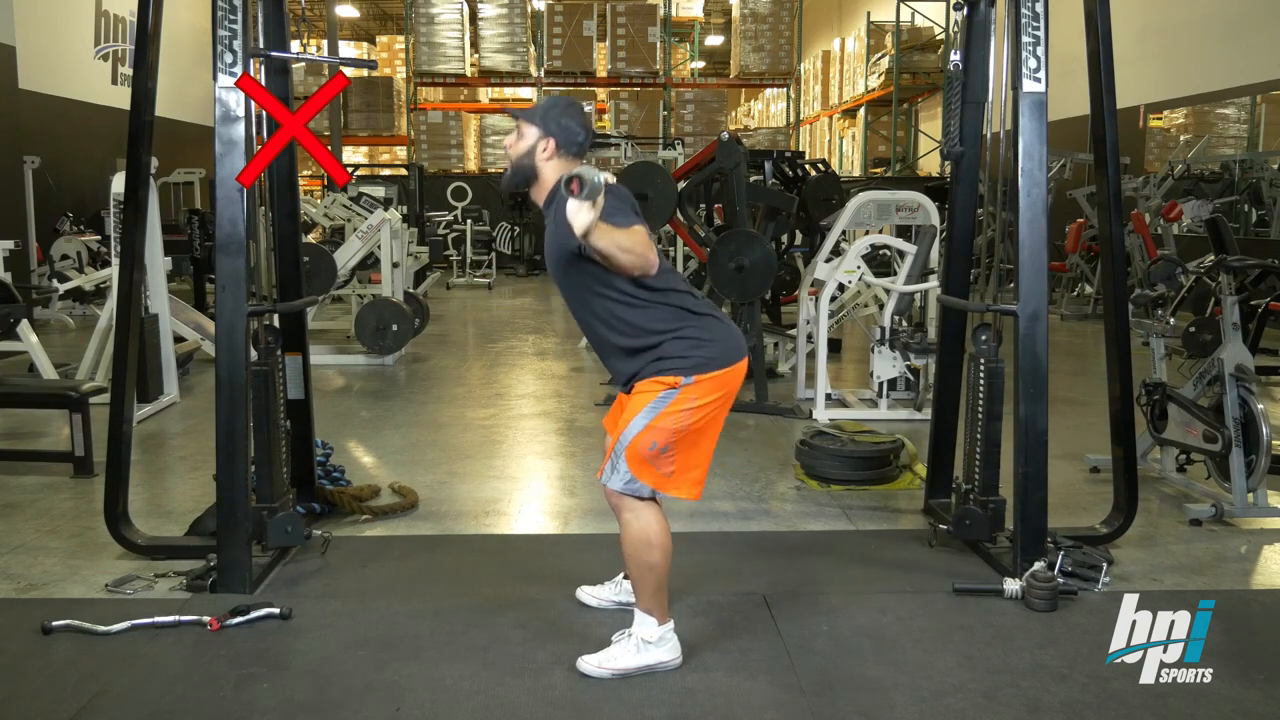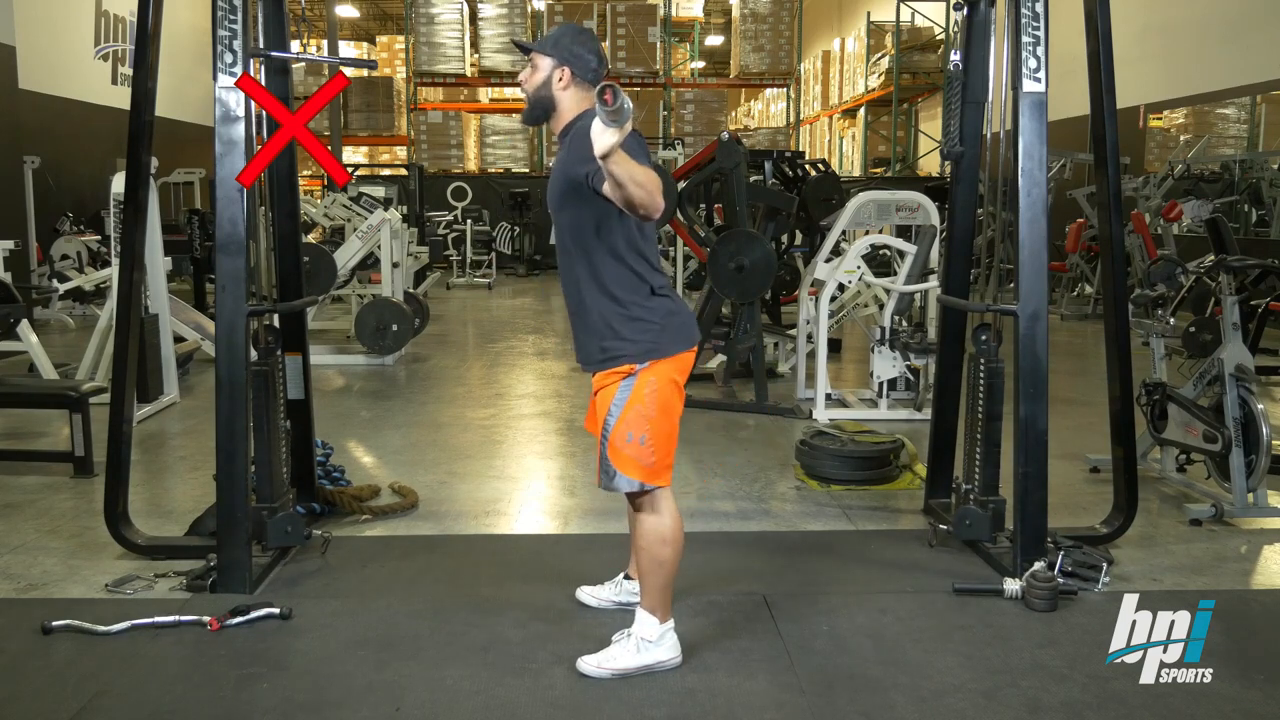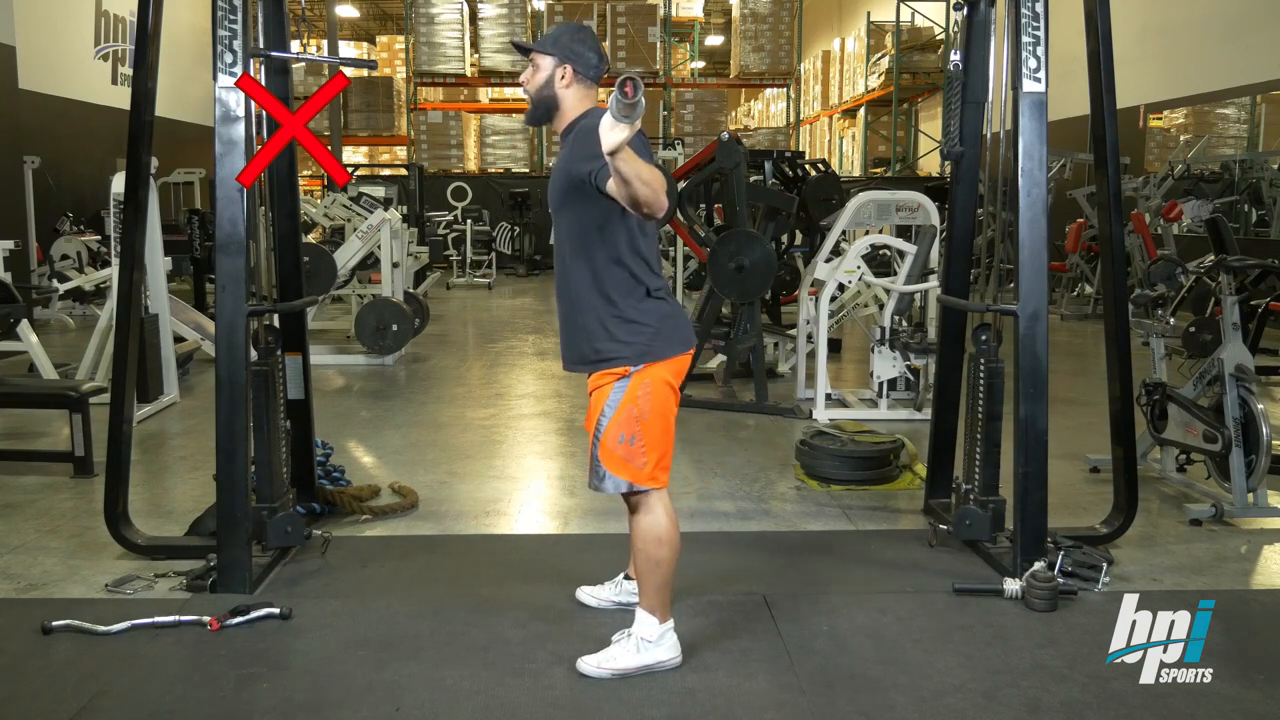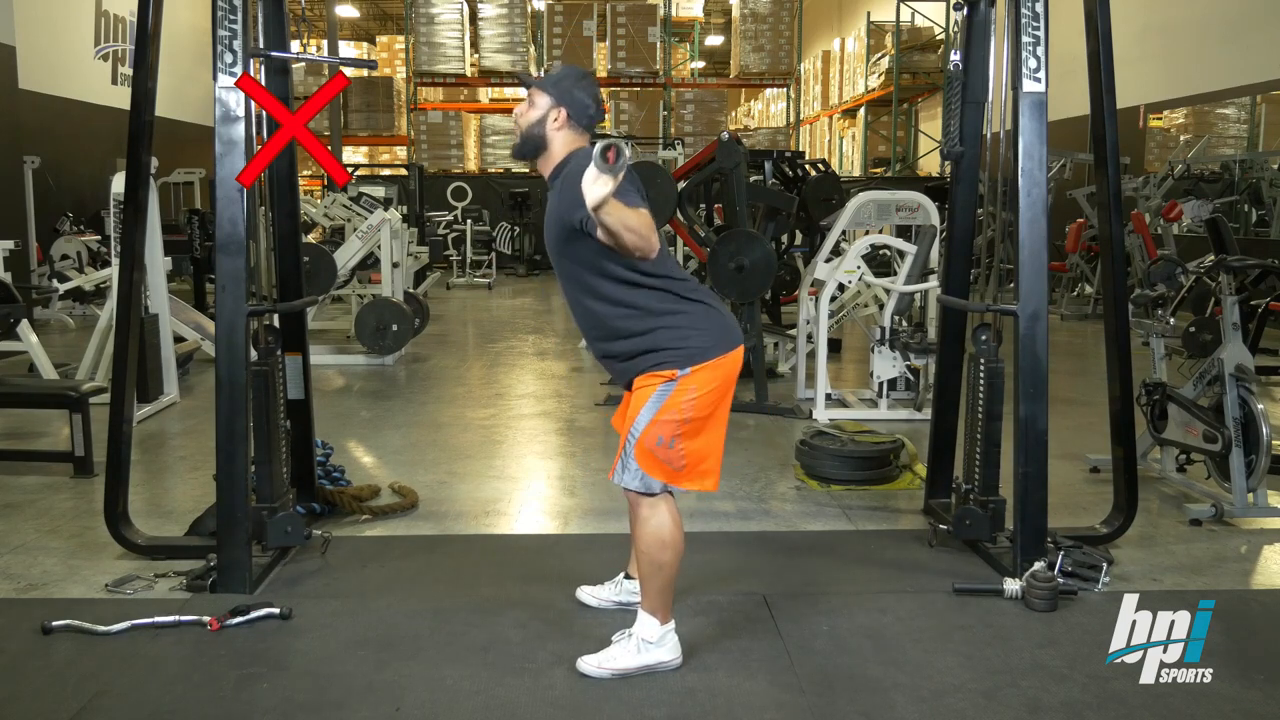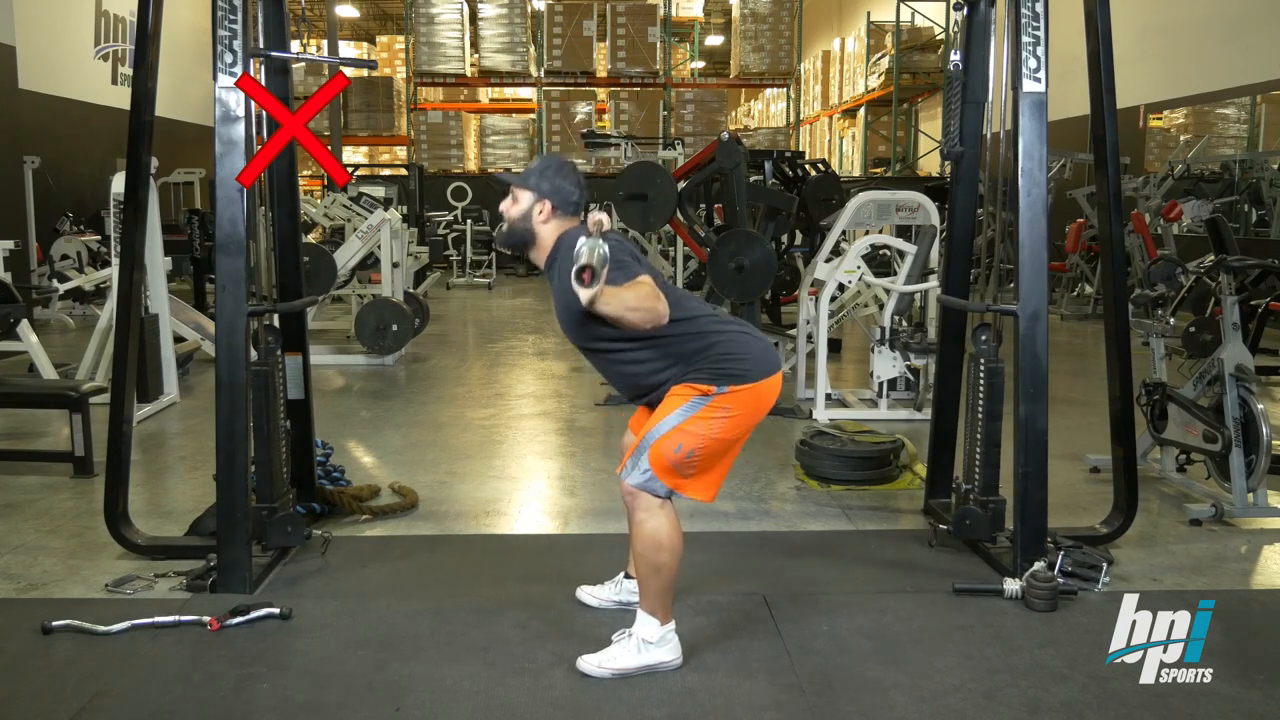
dt=0.4s
person 1, frame 1
left shoulder: (585, 195)
right shoulder: (567, 201)
left elbow: (643, 257)
left wrist: (589, 229)
left hip: (691, 361)
right hip: (667, 356)
left knee: (627, 484)
right knee: (622, 462)
left ankle: (655, 638)
right ankle: (637, 582)
person 1, frame 2
left shoulder: (598, 136)
right shoulder: (581, 140)
left elbow: (650, 202)
left wrist: (611, 154)
left hip: (641, 343)
right hip: (624, 338)
left knee: (648, 485)
right knee: (634, 478)
left ankle: (655, 637)
right ankle: (638, 582)
person 1, frame 3
left shoulder: (600, 136)
right shoulder: (583, 140)
left elbow: (653, 200)
left wrist: (621, 150)
left hip: (636, 345)
right hip: (621, 339)
left knee: (639, 483)
right knee: (630, 476)
left ankle: (655, 637)
right ankle: (636, 581)
person 1, frame 4
left shoulder: (585, 171)
right shoulder: (570, 179)
left elbow: (645, 242)
left wrist: (604, 205)
left hip: (690, 349)
right hip: (669, 347)
left knee: (643, 480)
right knee: (636, 469)
left ankle: (655, 638)
right ankle: (638, 580)
person 1, frame 5
left shoulder: (580, 253)
right shoulder: (572, 253)
left elbow: (653, 306)
left wrist: (597, 297)
left hip: (735, 375)
right hip: (715, 368)
left knee: (643, 482)
right knee: (636, 453)
left ankle: (655, 639)
right ankle: (637, 580)
